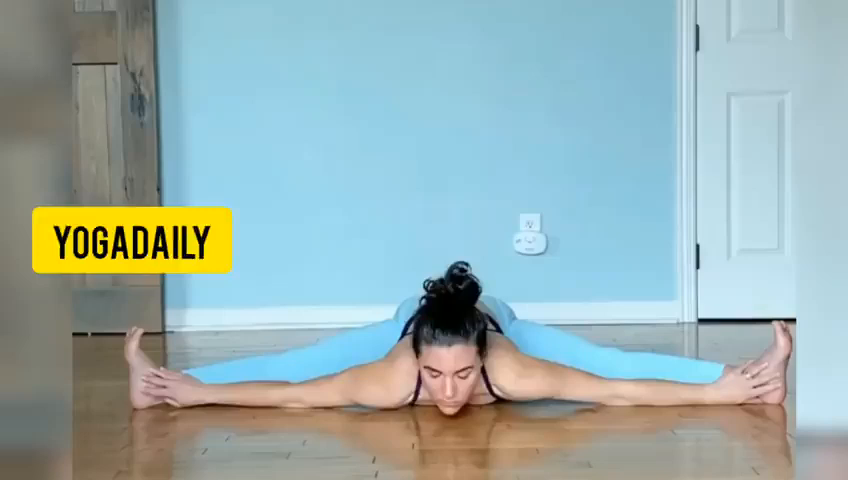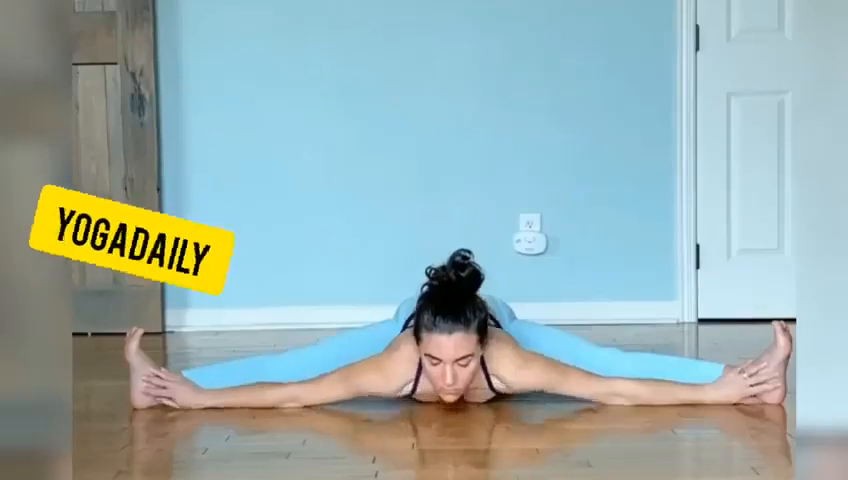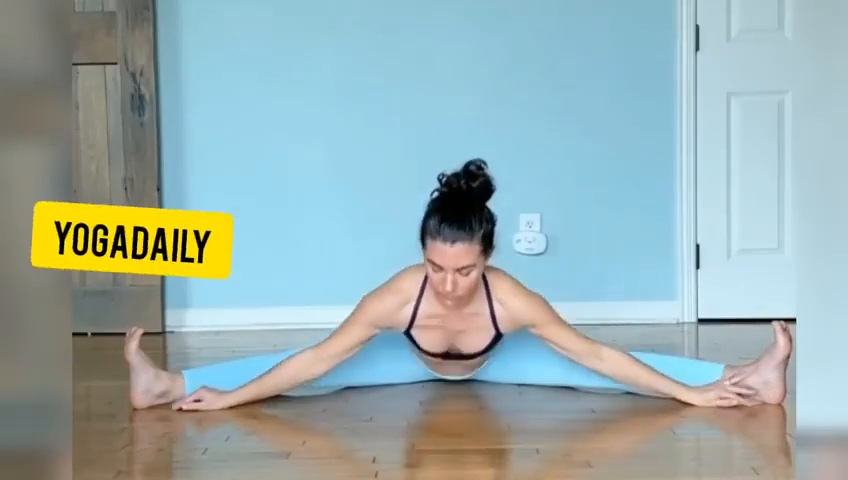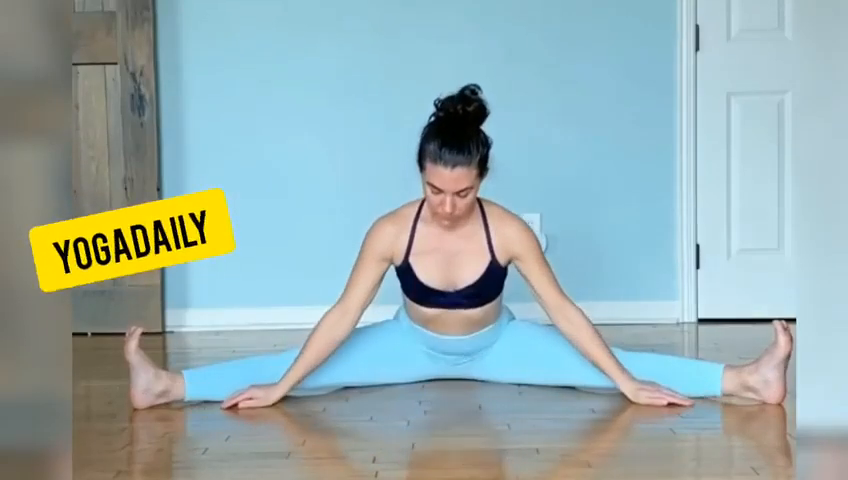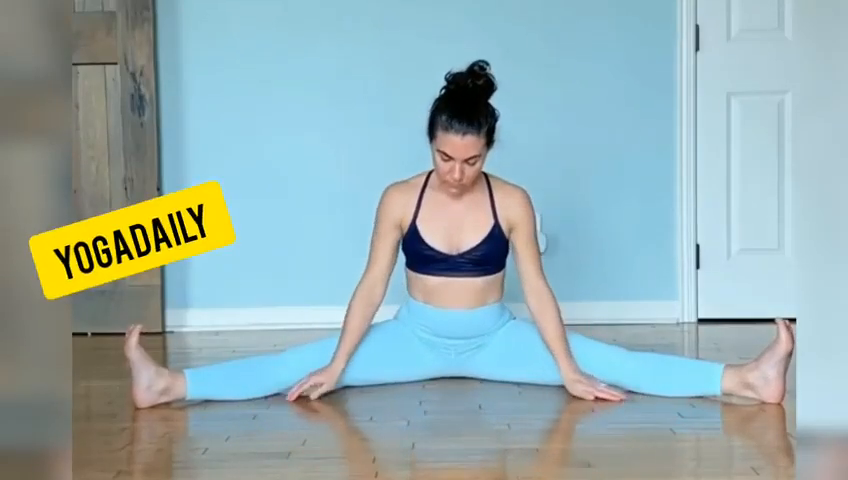
dt=0.5s
person 1, frame 1
left shoulder: (512, 370)
right shoulder: (391, 378)
left elbow: (622, 385)
right elbow: (290, 387)
left wrist: (720, 391)
right wrist: (197, 392)
left hip: (500, 321)
right hip: (407, 321)
left knee: (608, 357)
right knee: (299, 359)
left ankle: (745, 379)
right ankle: (170, 382)
person 1, frame 2
left shoulder: (509, 362)
right shoulder: (396, 364)
left elbow: (620, 385)
right elbow: (290, 388)
left wrist: (715, 393)
right wrist: (201, 397)
left hip: (504, 321)
right hip: (405, 321)
left knee: (612, 358)
right knee: (297, 360)
left ankle: (741, 379)
right ankle: (170, 381)
person 1, frame 3
left shoulder: (512, 298)
right shoulder: (396, 296)
left elbow: (595, 353)
right elbow: (315, 358)
left wrist: (690, 393)
right wrist: (233, 397)
left hip: (495, 359)
right hip: (413, 358)
left knee: (595, 374)
right knee: (316, 375)
person 1, frame 4
left shoulder: (507, 230)
right shoulder: (392, 230)
left elbow: (563, 312)
right elbow: (343, 316)
left wrist: (628, 384)
right wrist: (280, 385)
left hip: (494, 346)
right hip: (412, 346)
left knee: (595, 367)
right knee: (315, 370)
person 1, frame 5
left shoulder: (512, 201)
right shoulder: (400, 198)
left elbow: (536, 288)
right elbow: (371, 284)
left wrist: (568, 369)
right wrist: (337, 364)
left hip: (494, 338)
right hip: (415, 337)
left knee: (607, 366)
right knee: (300, 368)
left ankle: (745, 379)
right ankle: (170, 383)
